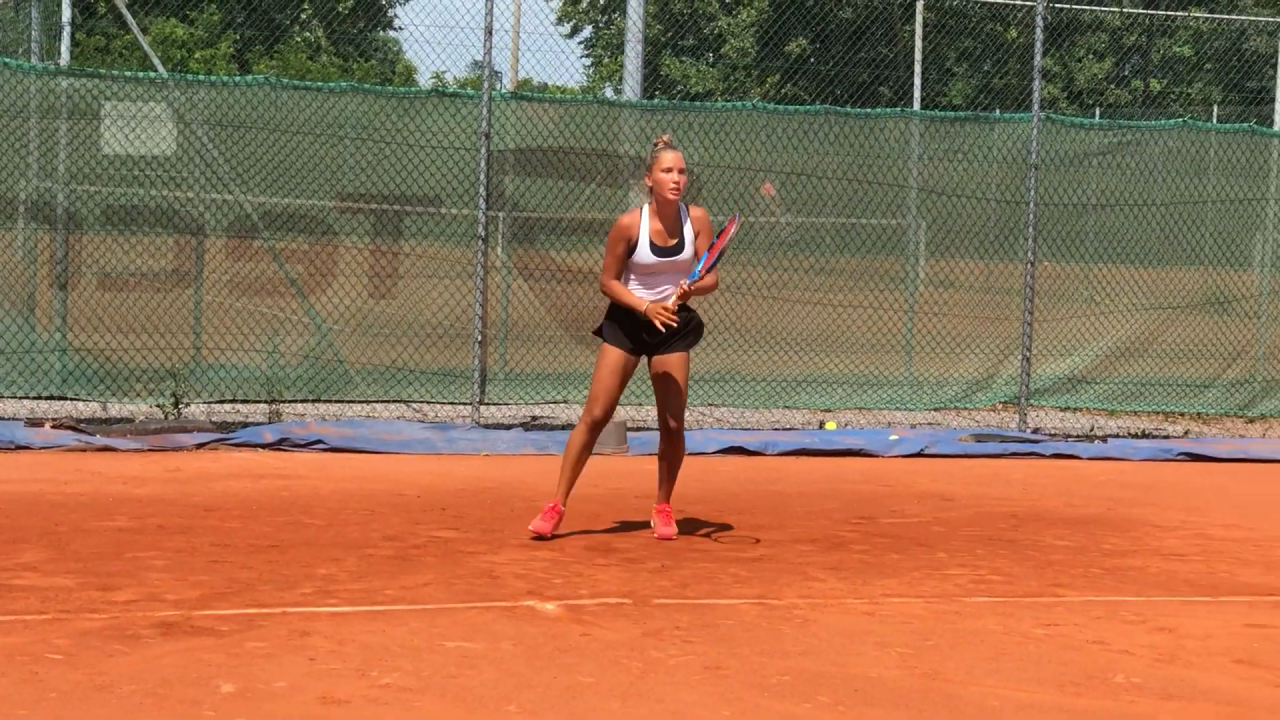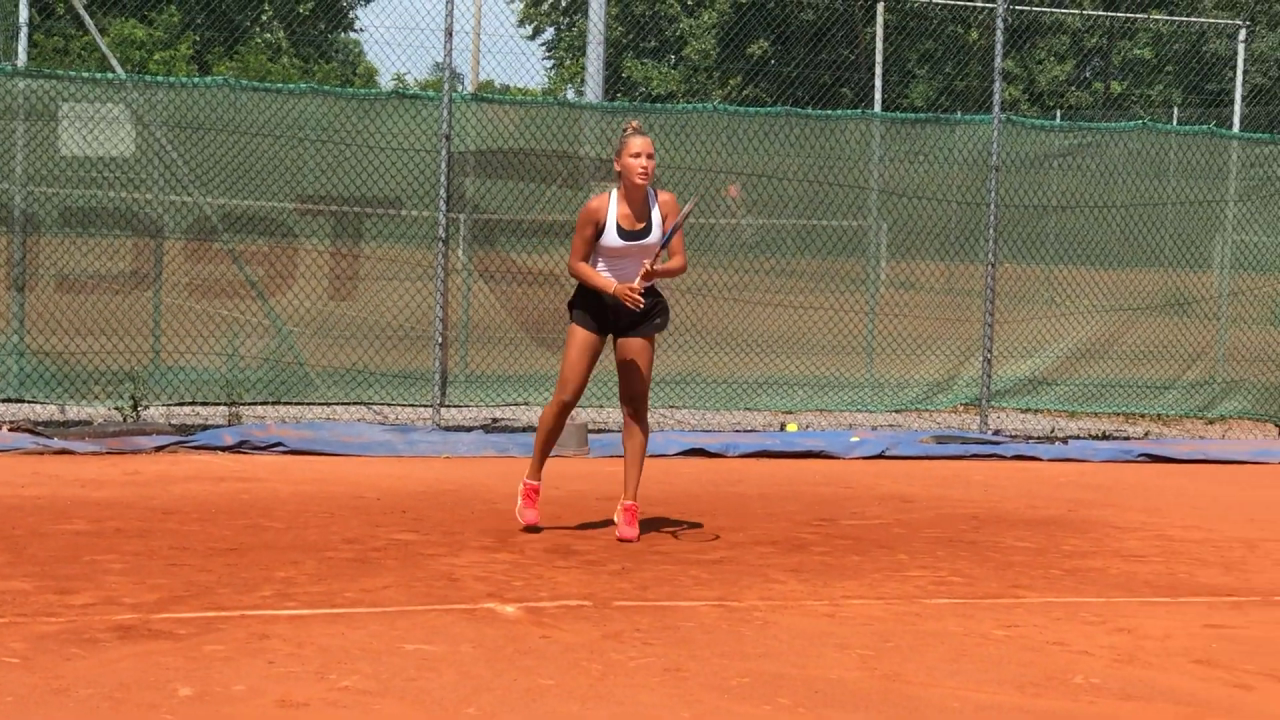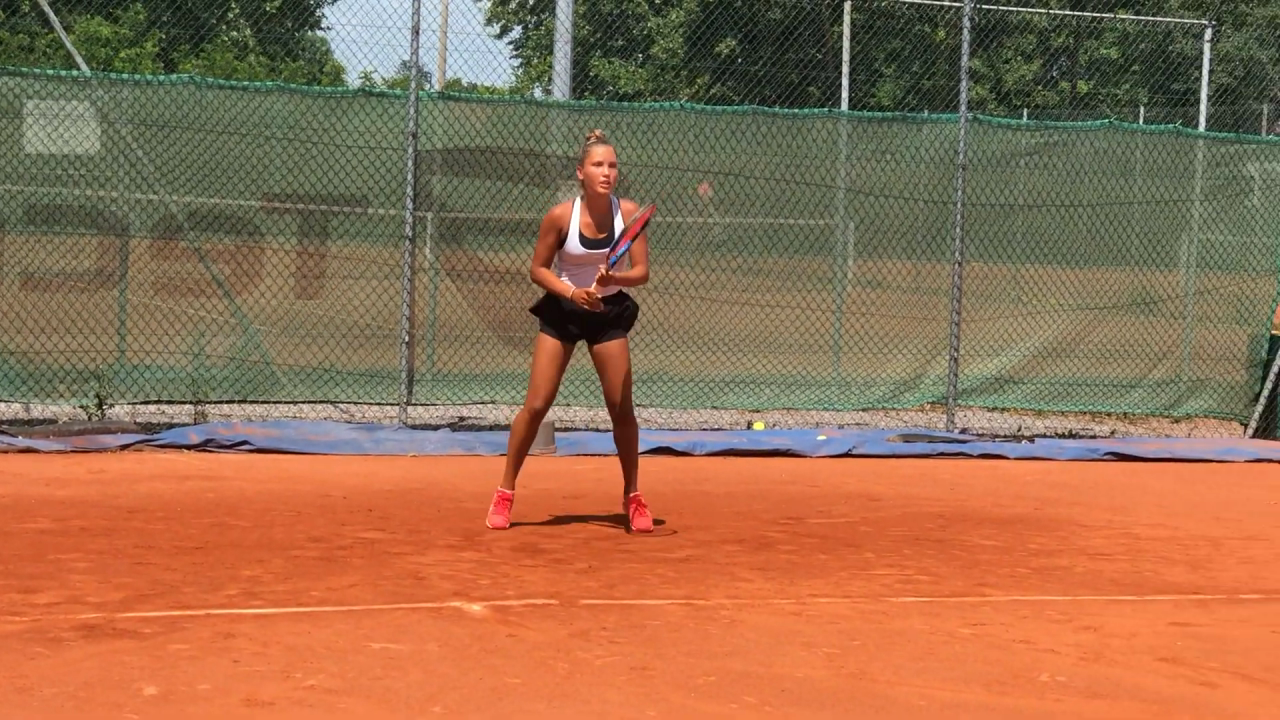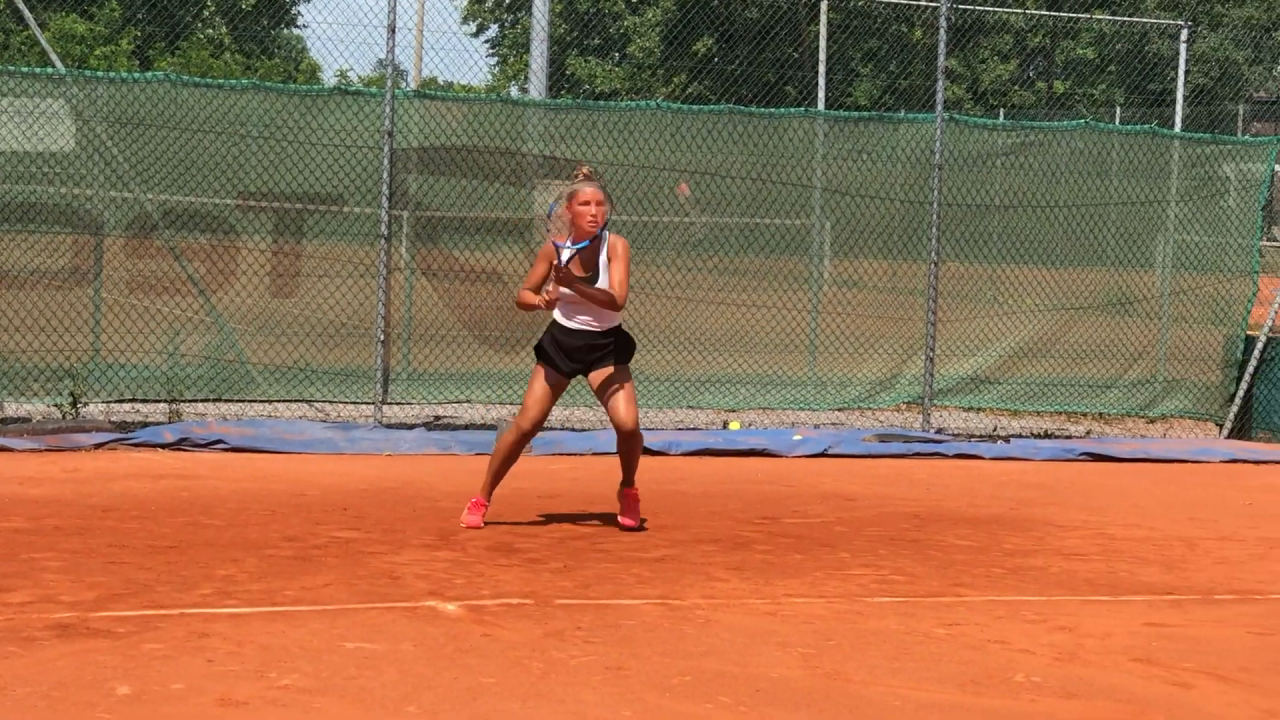
dt=0.2s
person 1, frame 1
left shoulder: (698, 218)
right shoulder: (629, 223)
left elbow: (710, 279)
right elbow: (608, 281)
left wrist: (692, 289)
right wrist: (645, 307)
left hip: (674, 326)
right hip: (627, 322)
left knee: (672, 424)
right knee: (595, 415)
left ankle: (662, 507)
right ankle: (556, 506)
person 1, frame 2
left shoulder: (666, 203)
right shoulder: (597, 207)
left elbow: (680, 262)
right elbow: (576, 264)
left wrist: (656, 272)
right wrist: (613, 288)
left hip: (640, 307)
right hip: (595, 304)
left knee: (635, 407)
right knee: (565, 398)
left ankle: (628, 506)
right ankle: (531, 482)
person 1, frame 3
left shoulder: (628, 213)
right shoulder: (561, 215)
left elbow: (642, 272)
right elbow: (538, 268)
left wrist: (613, 278)
right wrist: (572, 289)
left hip: (610, 312)
right hip: (563, 312)
left knee: (621, 411)
right knee: (536, 405)
left ankle: (632, 497)
right ankle: (506, 492)
person 1, frame 4
left shoulder: (616, 246)
right shoulder: (557, 246)
left elbow: (616, 301)
right elbow: (522, 298)
left wrist: (574, 285)
right wrist: (542, 300)
left hip: (606, 346)
right hip: (561, 342)
left knee: (627, 424)
right knee: (525, 426)
left ankle: (628, 491)
right ankle: (481, 501)
